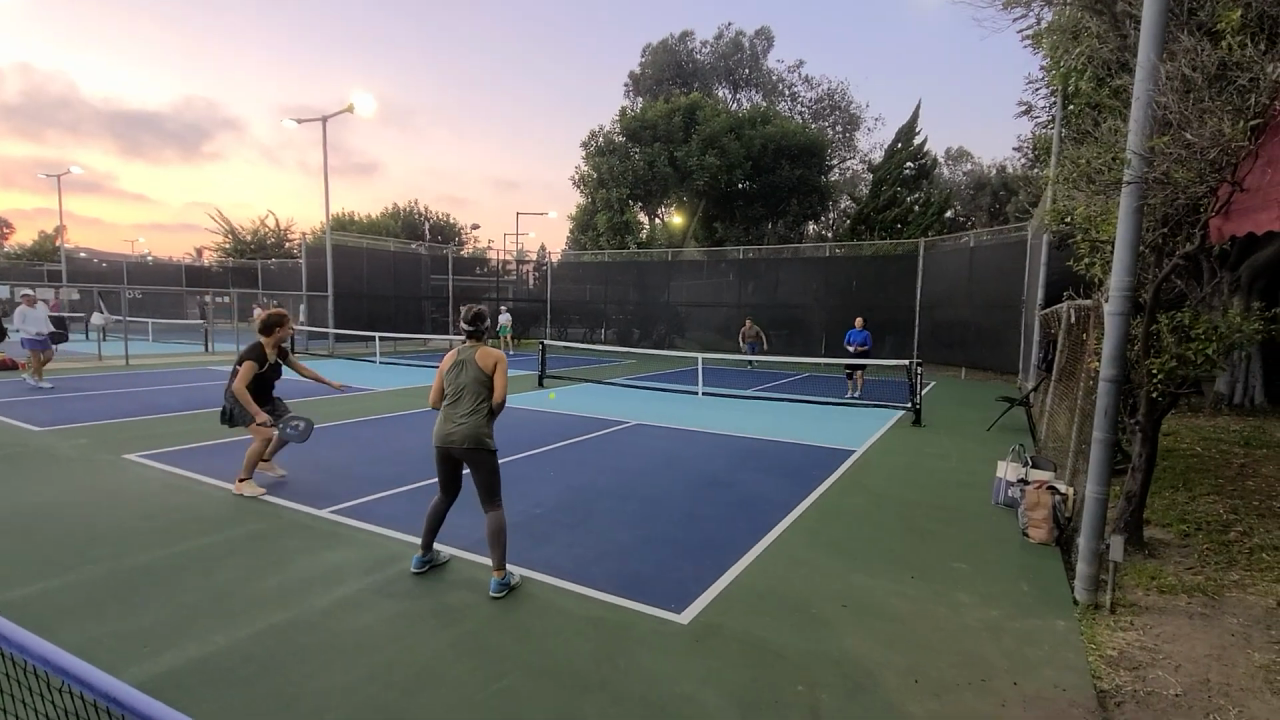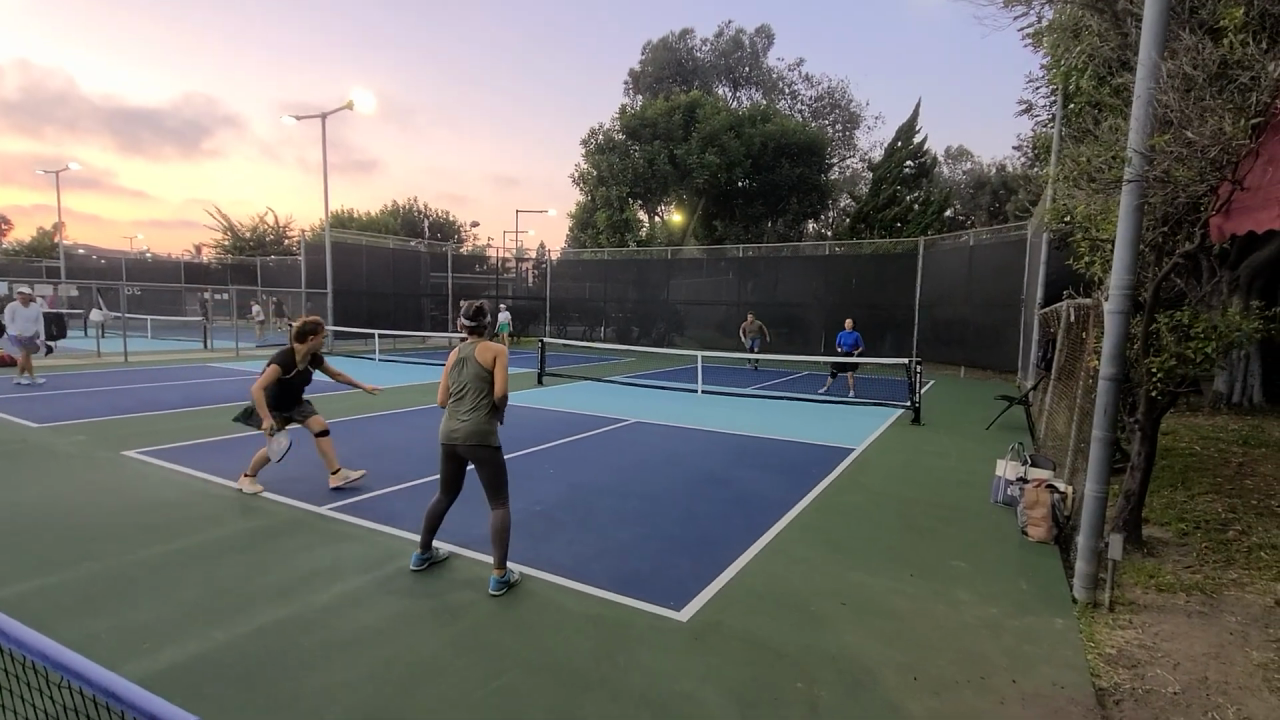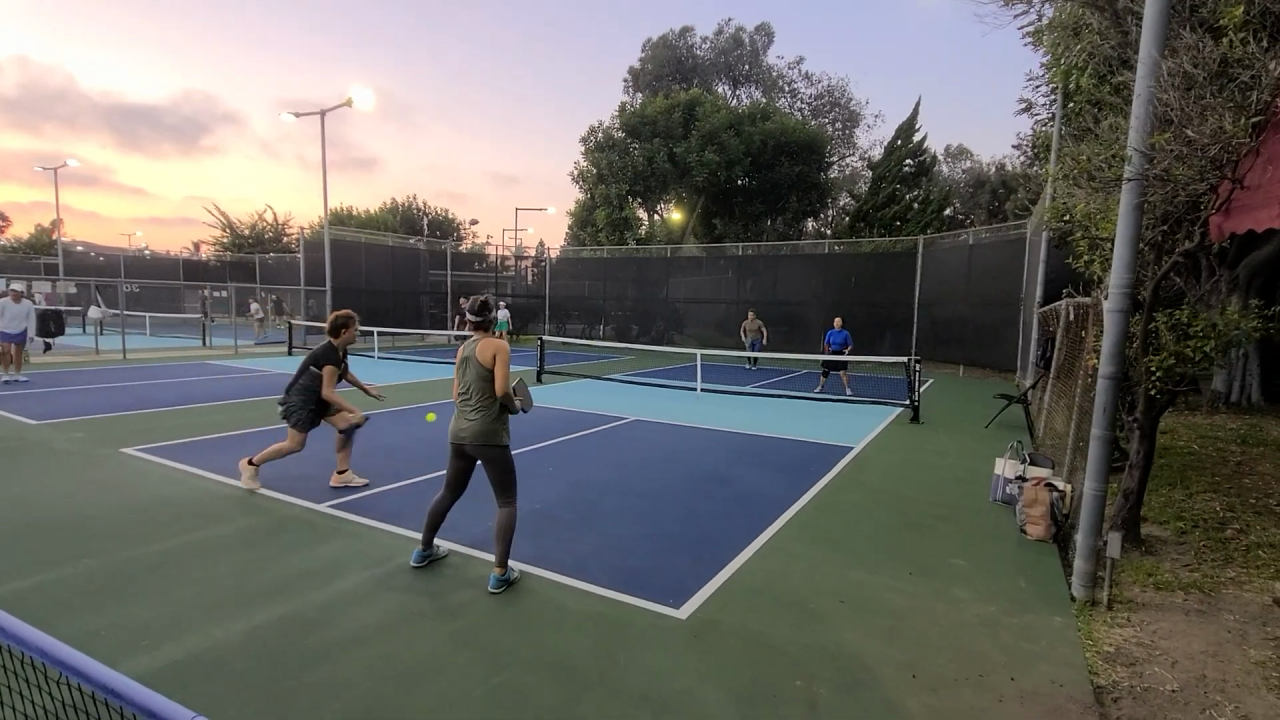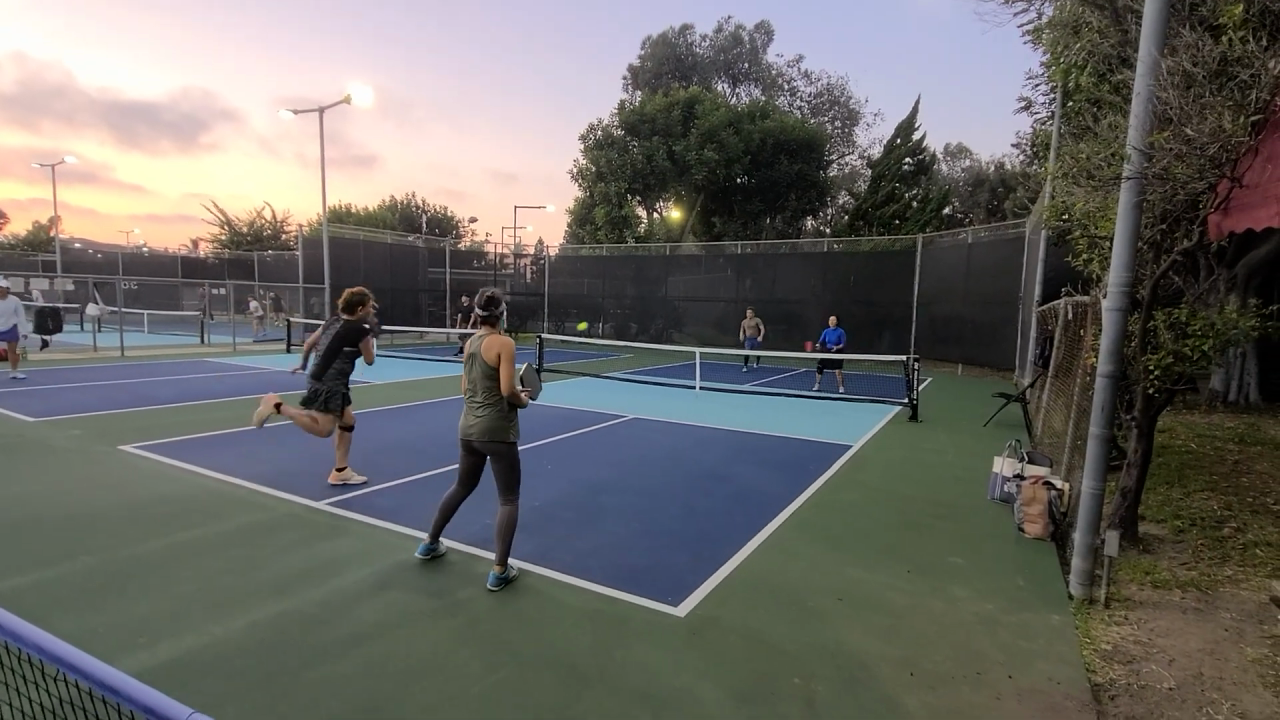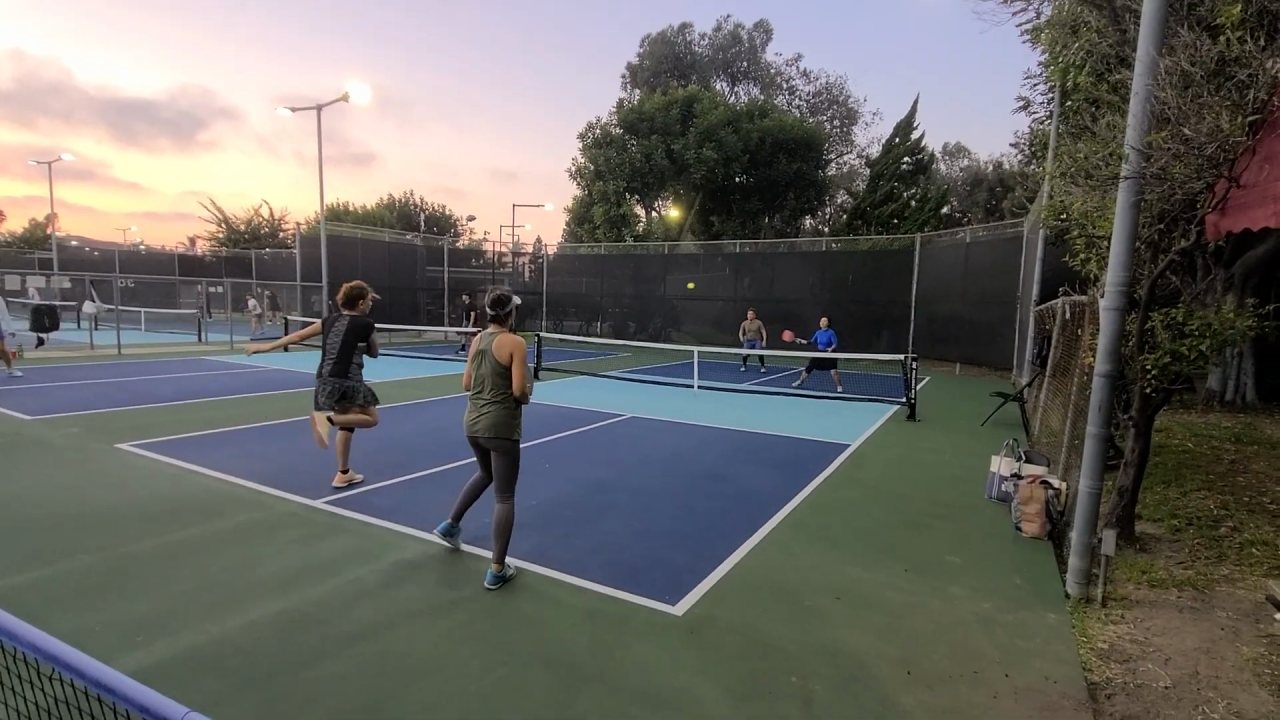
dt=0.2s
person 1, frame 1
left shoulder: (450, 357)
right shoulder: (496, 356)
left elbow: (434, 402)
right elbow: (499, 399)
left hip: (444, 436)
right hip: (476, 438)
left knee: (446, 495)
right knee: (493, 506)
left ankle: (423, 555)
right ankle: (499, 578)
person 1, frame 2
left shoulder: (455, 354)
right shoulder: (497, 350)
left elbow: (441, 400)
right elbow: (500, 393)
right wrist: (497, 412)
left hip: (450, 433)
right hip: (480, 435)
left knee: (445, 494)
right knee: (499, 504)
left ankle: (422, 553)
right ankle: (500, 575)
person 1, frame 3
left shoulder: (462, 349)
right shoulder: (498, 346)
left elbow: (457, 396)
right elbow: (502, 391)
right wrist: (514, 406)
left hip: (460, 432)
right hip: (489, 434)
left knee: (449, 492)
right knee: (507, 502)
left ankle: (423, 550)
right ankle: (500, 573)
person 1, frame 4
left shoulder: (471, 343)
right shoulder: (503, 343)
right elbow: (509, 391)
right wrist: (523, 399)
left hip: (469, 428)
right hip: (497, 431)
left knee: (463, 486)
right knee: (509, 499)
left ankle: (429, 543)
right ankle: (499, 571)
person 1, frame 5
left shoulder: (478, 340)
right shoulder: (515, 343)
left elbow: (466, 384)
right elbow: (520, 392)
right wrist: (527, 394)
left hip: (474, 423)
right hip: (502, 428)
left knee: (485, 476)
right knee: (505, 496)
left ankle: (450, 525)
right ankle: (497, 569)
person 2, frame 1
left shoulder: (280, 352)
right shoulder: (254, 354)
left elbow: (303, 370)
right elbow: (238, 387)
left wrist: (331, 383)
right wrist: (258, 414)
left hip: (265, 398)
right hip: (242, 402)
right knee: (263, 437)
left ankle: (265, 461)
right ankle: (243, 482)
person 2, frame 2
left shoulder: (315, 358)
right shoulder: (283, 360)
left elbow: (337, 375)
right elbow: (256, 389)
left wrist: (363, 386)
right wrist: (266, 418)
left hip: (294, 402)
right hip: (270, 403)
left knee: (320, 428)
left ankle: (337, 474)
right ankle: (247, 478)
person 2, frame 3
left shoulder: (340, 352)
right shoulder: (330, 356)
left elbow: (347, 376)
right elbow: (327, 393)
left wrist: (368, 391)
right wrist: (354, 411)
left hip: (317, 399)
right hip: (300, 400)
left knee: (346, 425)
right knee: (294, 444)
left ankle: (342, 474)
right ankle: (251, 465)
person 2, frame 4
left shoulder: (333, 323)
right shoulder: (360, 330)
left elbow: (310, 343)
right elbow: (369, 360)
left wrist: (303, 364)
right wrist: (369, 339)
left hip: (319, 380)
right hip: (329, 384)
left knee: (348, 423)
right knee: (323, 430)
left ankle: (341, 472)
right ankle: (276, 406)
person 2, frame 5
left shoulder: (329, 320)
right shoulder: (366, 325)
left elbow: (297, 335)
right elbow: (374, 353)
left wrist: (267, 347)
left hip: (326, 380)
right hip: (346, 380)
left knee: (346, 425)
right knee: (370, 418)
left ankle: (343, 474)
right ankle: (328, 420)
